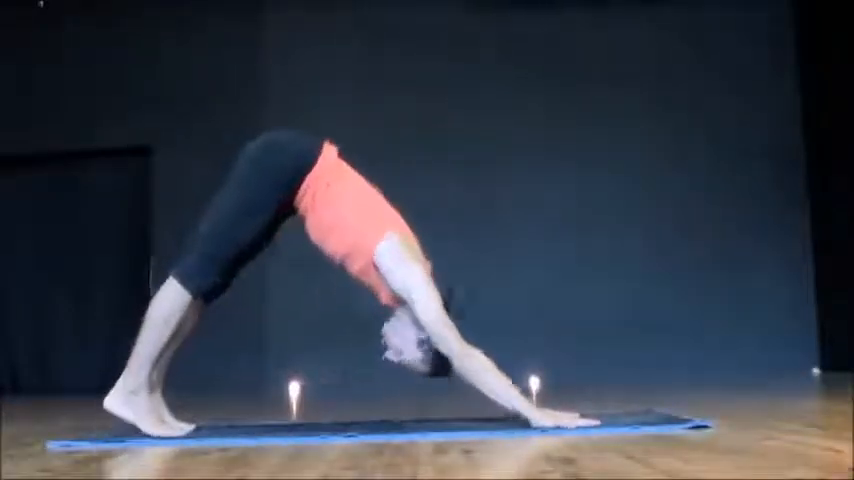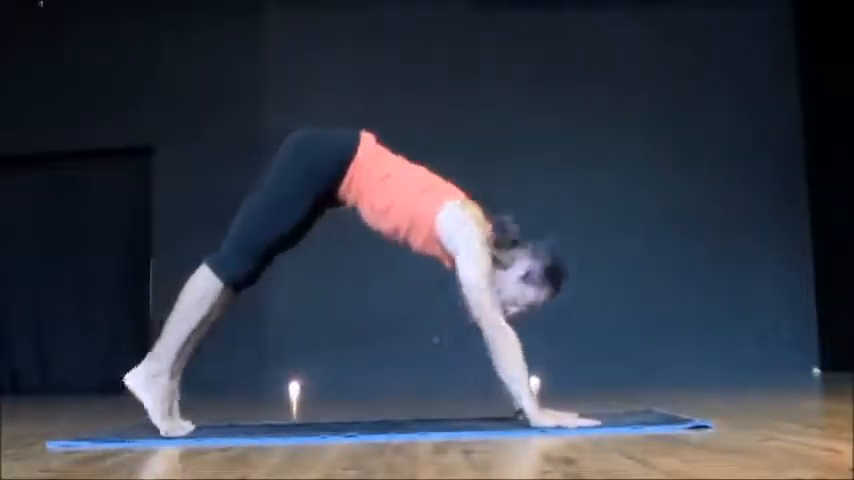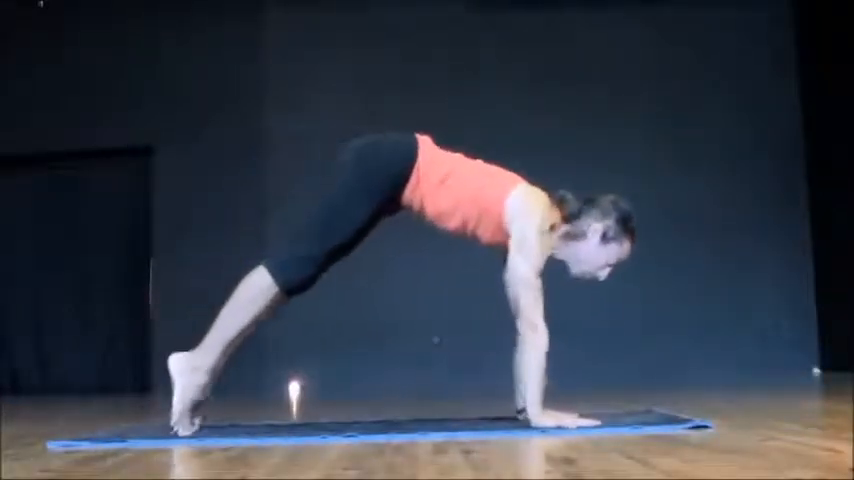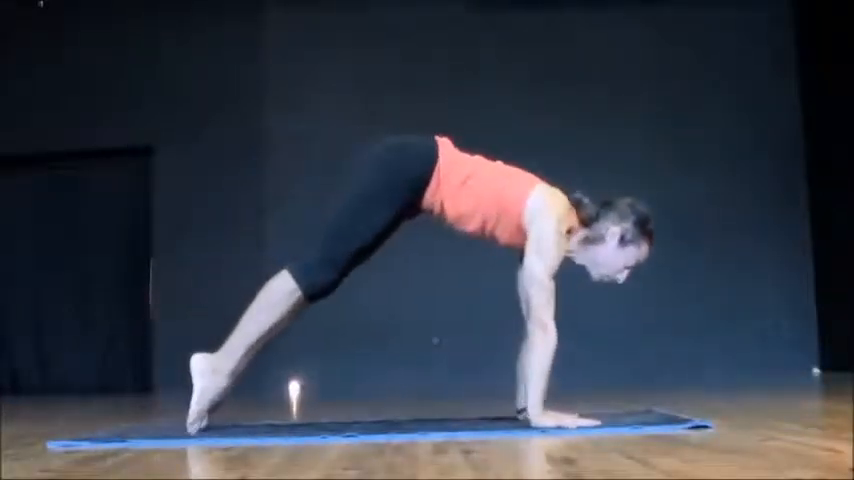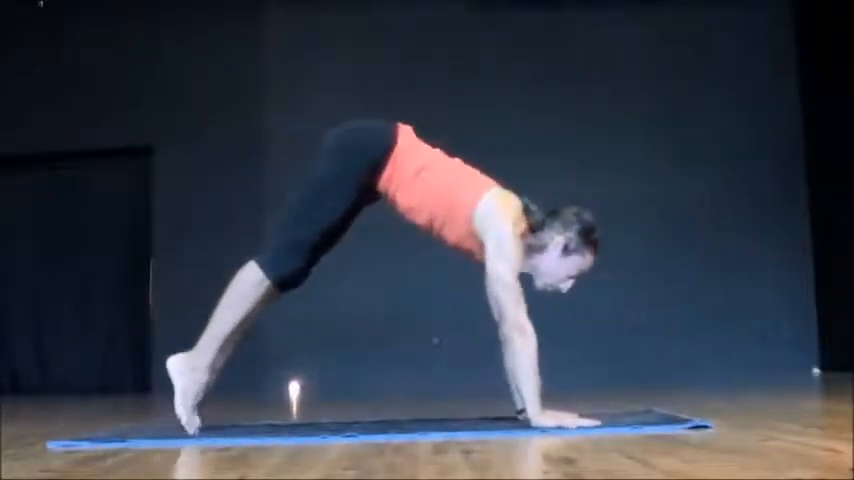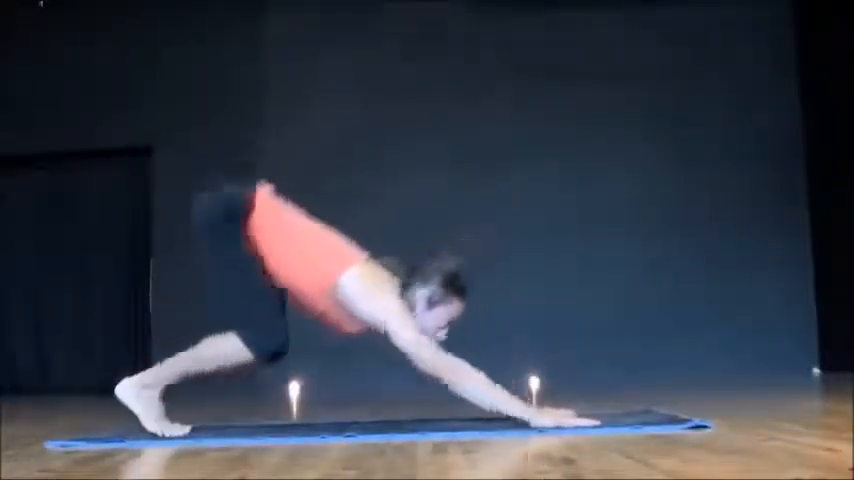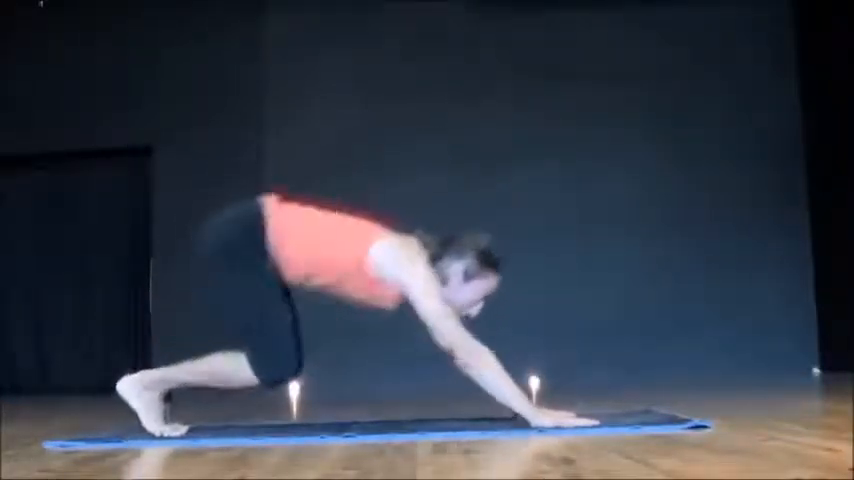
dt=0.3s
person 1, frame 1
left shoulder: (410, 281)
right shoulder: (408, 277)
left elbow: (459, 352)
right elbow: (459, 351)
left wrist: (525, 406)
right wrist: (532, 412)
left hip: (296, 174)
right hip: (284, 165)
left knee: (210, 279)
right knee: (201, 271)
left ankle: (148, 392)
right ankle: (132, 389)
person 1, frame 2
left shoulder: (481, 243)
right shoulder: (472, 243)
left elbow: (494, 329)
right elbow: (493, 329)
left wrist: (527, 403)
right wrist: (534, 411)
left hip: (335, 166)
right hip: (326, 160)
left knee: (241, 269)
right knee: (235, 261)
left ankle: (165, 380)
right ankle: (155, 371)
person 1, frame 3
left shoulder: (537, 228)
right shoulder: (533, 220)
left elbow: (527, 324)
right elbow: (531, 324)
left wrist: (525, 404)
right wrist: (536, 412)
left hip: (396, 172)
right hip: (390, 166)
left knee: (299, 271)
right knee: (295, 265)
left ankle: (202, 370)
right ankle: (199, 363)
person 1, frame 4
left shoulder: (555, 231)
right shoulder: (552, 221)
left elbow: (535, 325)
right elbow: (541, 325)
left wrist: (526, 404)
right wrist: (537, 412)
left hip: (415, 175)
right hip: (410, 168)
left knee: (323, 275)
right knee: (320, 269)
left ankle: (222, 369)
right ankle: (221, 365)
person 1, frame 5
left shoulder: (514, 234)
right shoulder: (503, 227)
left elbow: (512, 325)
right elbow: (515, 322)
left wrist: (526, 402)
right wrist: (537, 411)
left hip: (373, 157)
right hip: (367, 152)
left knee: (291, 266)
right knee: (285, 262)
left ankle: (203, 364)
right ankle: (196, 362)
person 1, frame 6
left shoulder: (401, 298)
right shoulder: (376, 300)
left elbow: (445, 366)
right elbow: (443, 368)
left wrist: (517, 408)
right wrist: (532, 414)
left hip: (254, 217)
right hip: (232, 216)
left knee: (265, 341)
right knee: (268, 341)
left ankle: (148, 383)
right ankle: (145, 386)
person 1, frame 7
left shoulder: (416, 263)
right shoulder: (409, 269)
left elbow: (466, 348)
right elbow: (460, 348)
left wrist: (520, 403)
right wrist: (532, 411)
left hip: (261, 236)
right hip: (242, 238)
left knee: (279, 360)
right knee: (276, 366)
left ankle: (155, 383)
right ankle: (147, 384)
